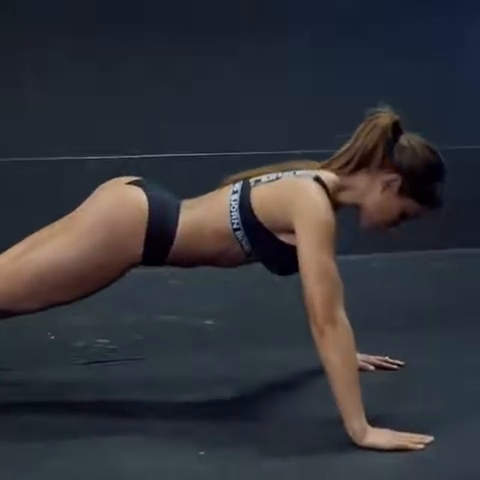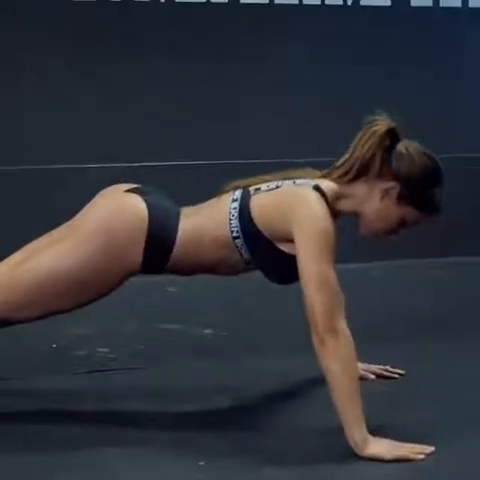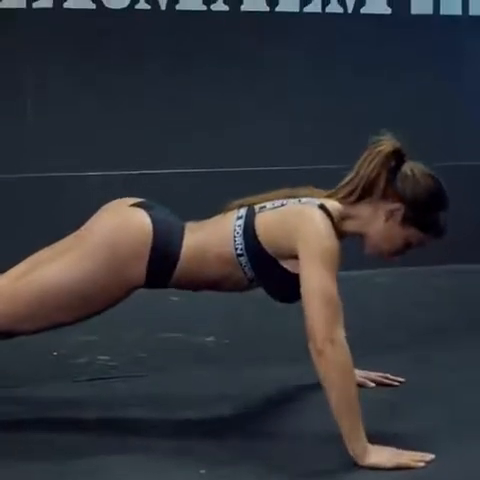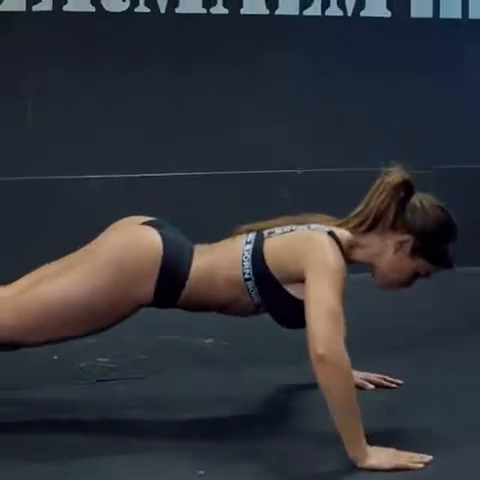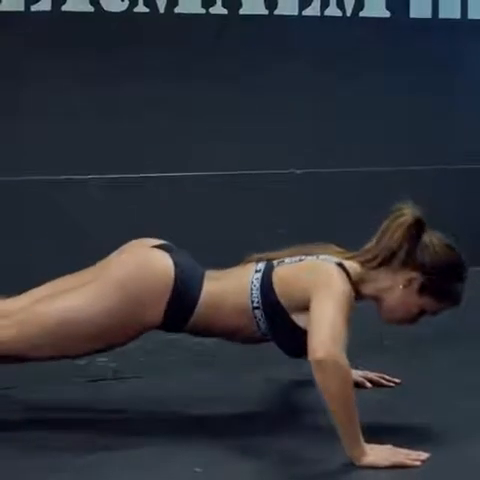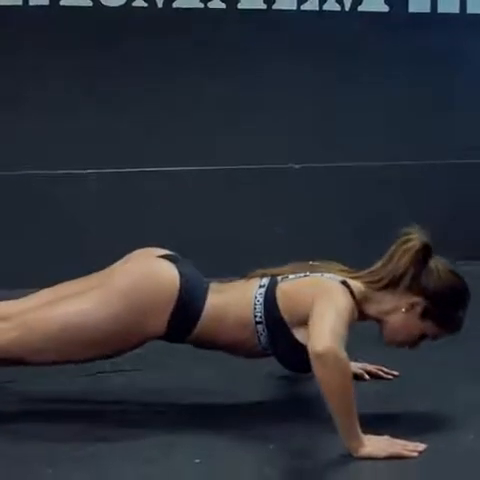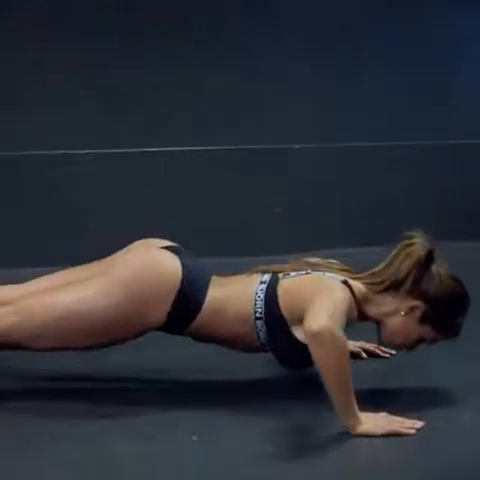
dt=0.3s
person 1, frame 1
left shoulder: (318, 185)
right shoulder: (314, 204)
right elbow: (326, 319)
left wrist: (339, 352)
right wrist: (360, 430)
left hip: (135, 206)
right hip: (129, 225)
person 1, frame 2
left shoulder: (319, 194)
right shoulder: (313, 212)
left elbow: (323, 306)
right elbow: (327, 328)
left wrist: (343, 362)
right wrist: (362, 441)
left hip: (134, 214)
right hip: (127, 232)
person 1, frame 3
left shoulder: (321, 213)
right shoulder: (318, 231)
right elbow: (325, 341)
left wrist: (340, 371)
right wrist: (362, 451)
left hip: (137, 226)
right hip: (132, 246)
person 1, frame 4
left shoulder: (331, 238)
right shoulder: (328, 254)
right elbow: (325, 352)
left wrist: (338, 372)
right wrist: (362, 453)
left hip: (147, 245)
right hip: (141, 264)
person 1, frame 5
left shoulder: (340, 267)
right shoulder: (336, 283)
right elbow: (323, 358)
left wrist: (340, 374)
right wrist: (360, 452)
left hip: (156, 265)
right hip: (151, 288)
person 1, frame 6
left shoulder: (346, 283)
right shoulder: (341, 299)
right elbow: (323, 351)
left wrist: (337, 365)
right wrist: (357, 442)
left hip: (159, 272)
right hip: (155, 298)
person 1, frame 7
left shoulder: (343, 278)
right shoulder: (339, 297)
right elbow: (319, 331)
left wrist: (335, 346)
right wrist: (355, 419)
left hip: (160, 262)
right hip: (155, 290)
